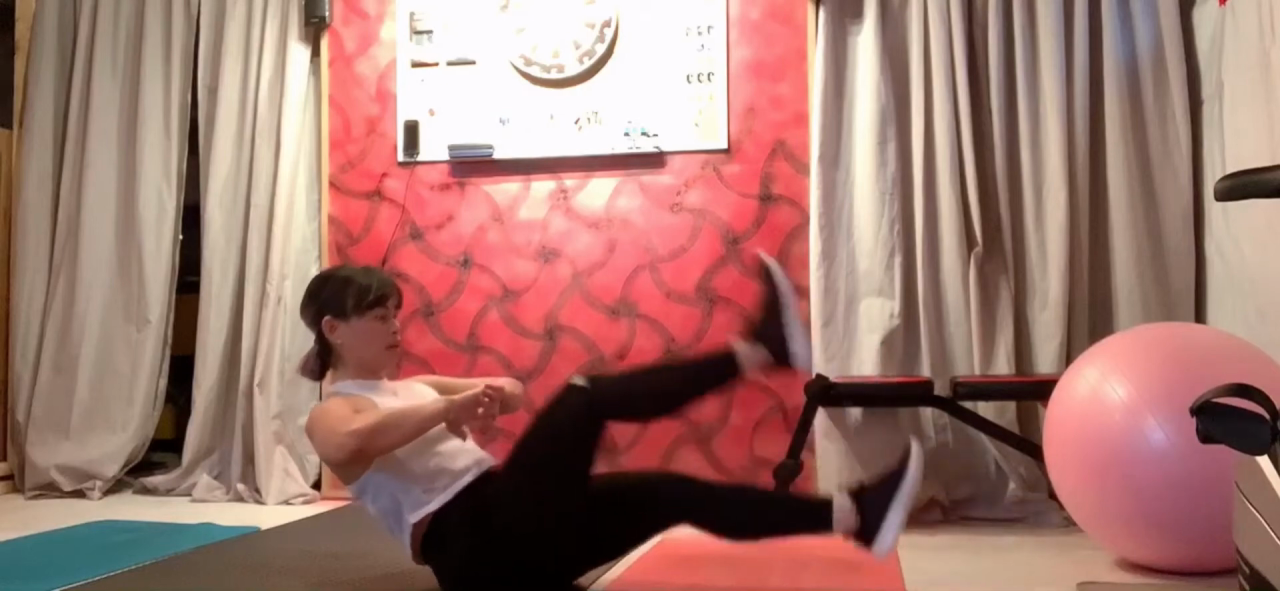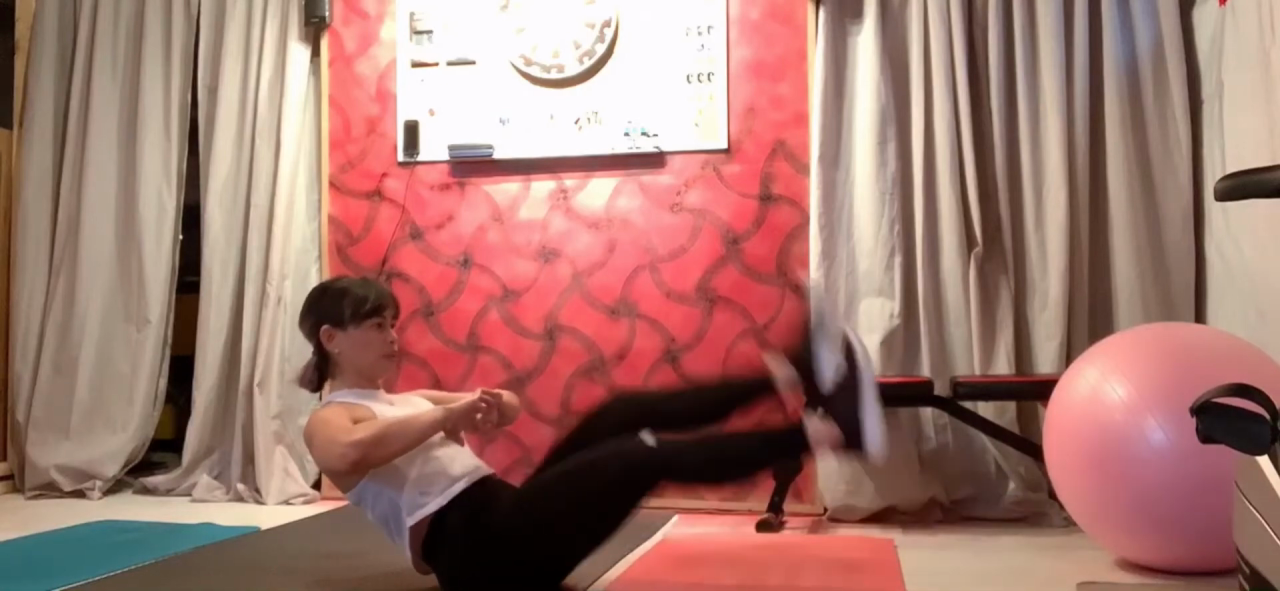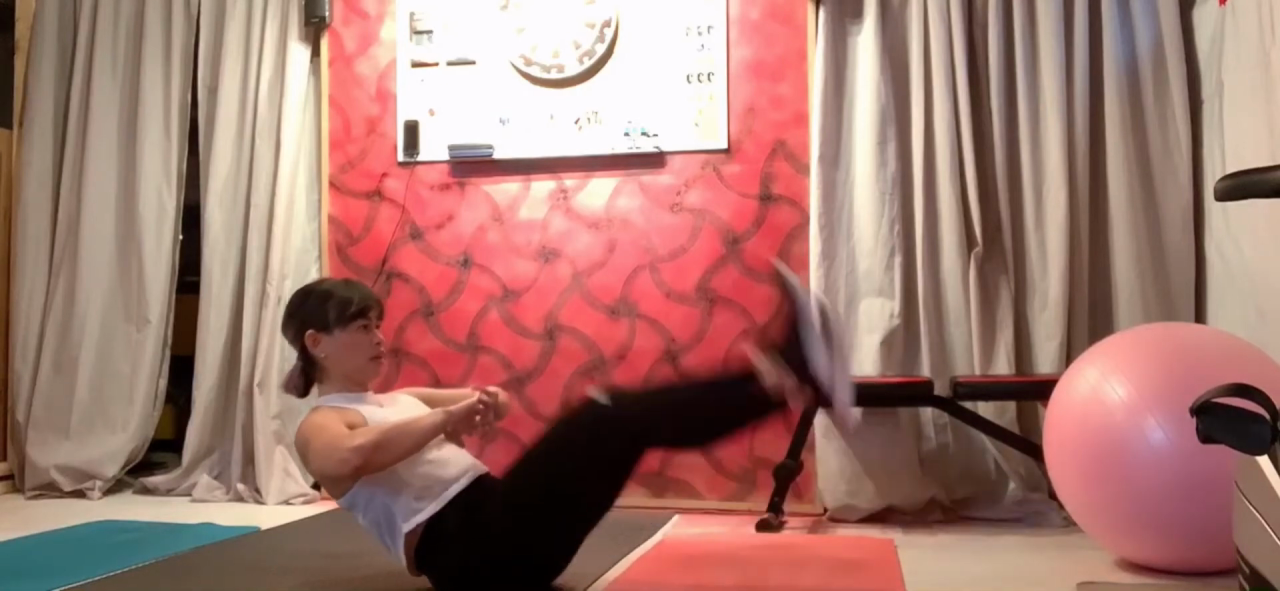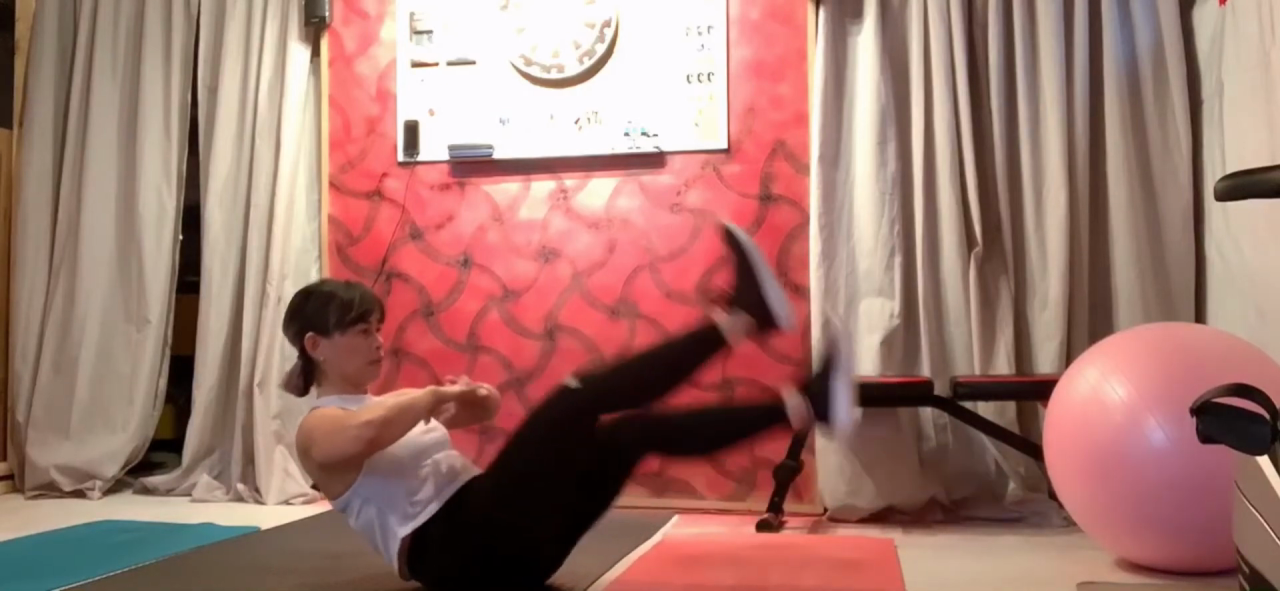
dt=0.7s
person 1, frame 1
left shoulder: (409, 388)
right shoulder: (331, 416)
left elbow: (510, 392)
right elbow: (349, 446)
left wrist: (483, 395)
right wrist: (449, 406)
left hip: (518, 535)
left knee: (675, 493)
right knee: (585, 397)
left ankle: (850, 513)
right ankle: (758, 351)
person 1, frame 2
left shoulder: (400, 403)
right shoulder: (328, 423)
left elbow: (507, 409)
right elbow: (348, 455)
left wrist: (486, 402)
right wrist: (444, 417)
left hip: (509, 526)
left knee: (623, 413)
right knee: (648, 455)
left ankle: (787, 376)
right ankle: (824, 430)
person 1, frame 3
left shoulder: (398, 399)
right shoulder: (322, 426)
left elbow: (490, 406)
right elbow: (349, 459)
left wrist: (481, 401)
right wrist: (444, 419)
left hip: (502, 531)
left knee: (628, 427)
right knee: (600, 417)
left ankle: (787, 378)
right ankle: (780, 377)
person 1, frame 4
left shoulder: (384, 405)
right shoulder: (319, 429)
left elbow: (488, 408)
right elbow: (359, 438)
left wrist: (467, 398)
right wrist: (434, 396)
left hip: (508, 539)
left knee: (633, 429)
right knee: (576, 401)
left ankle: (800, 407)
right ankle: (735, 320)
